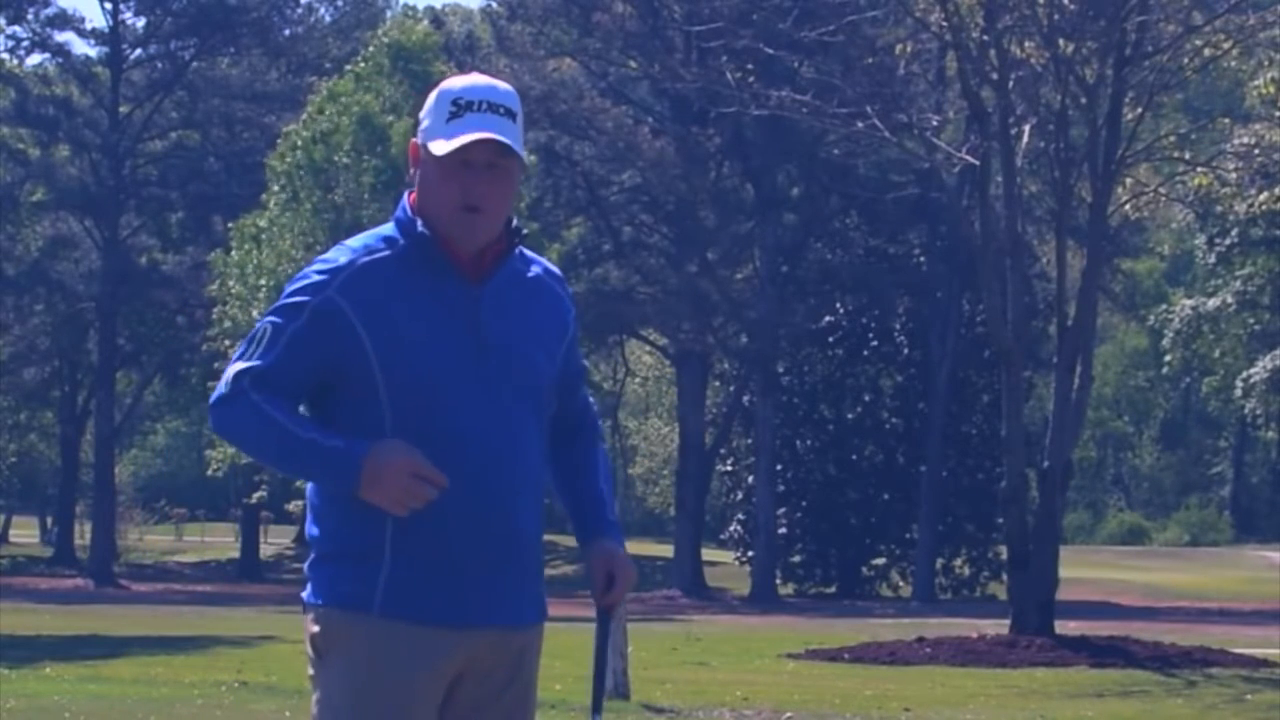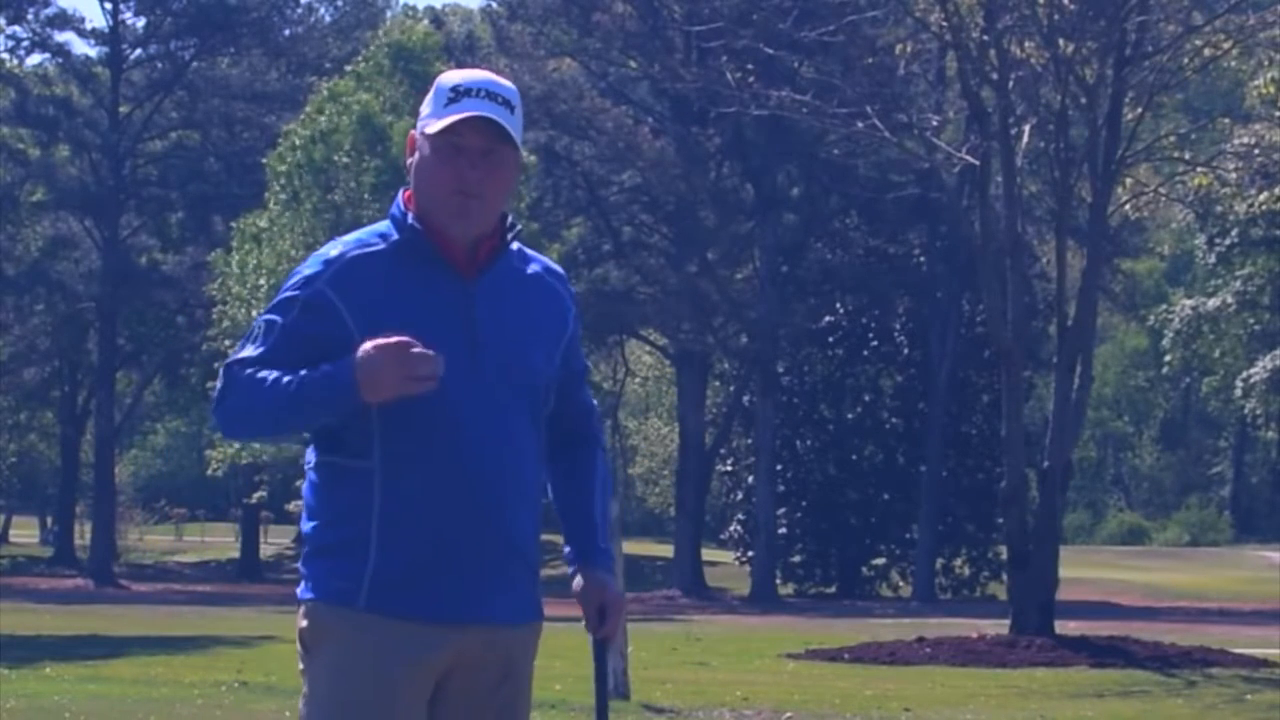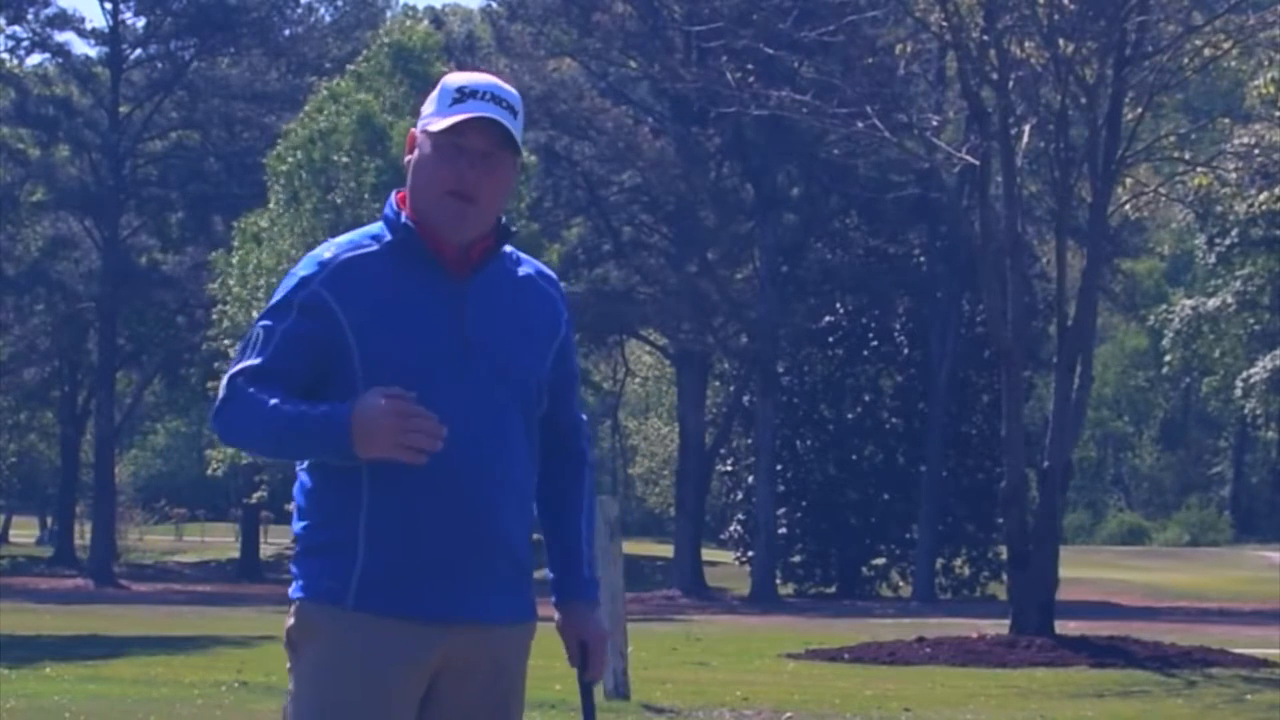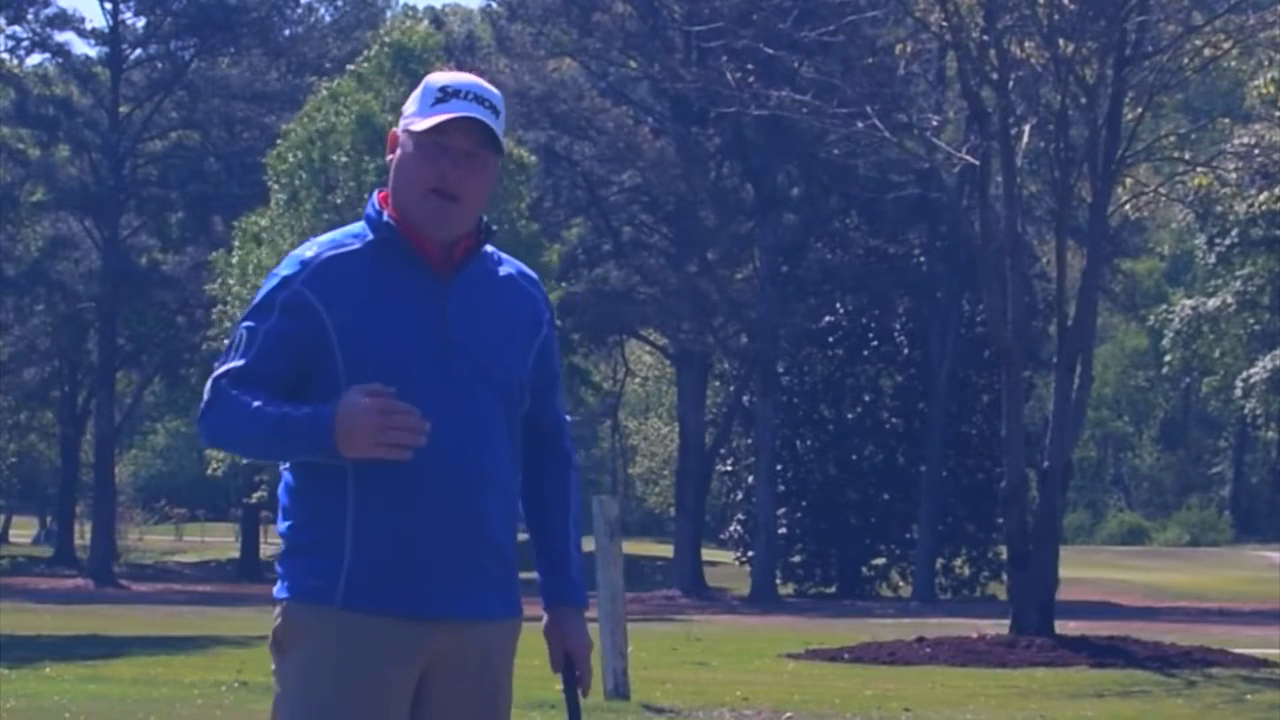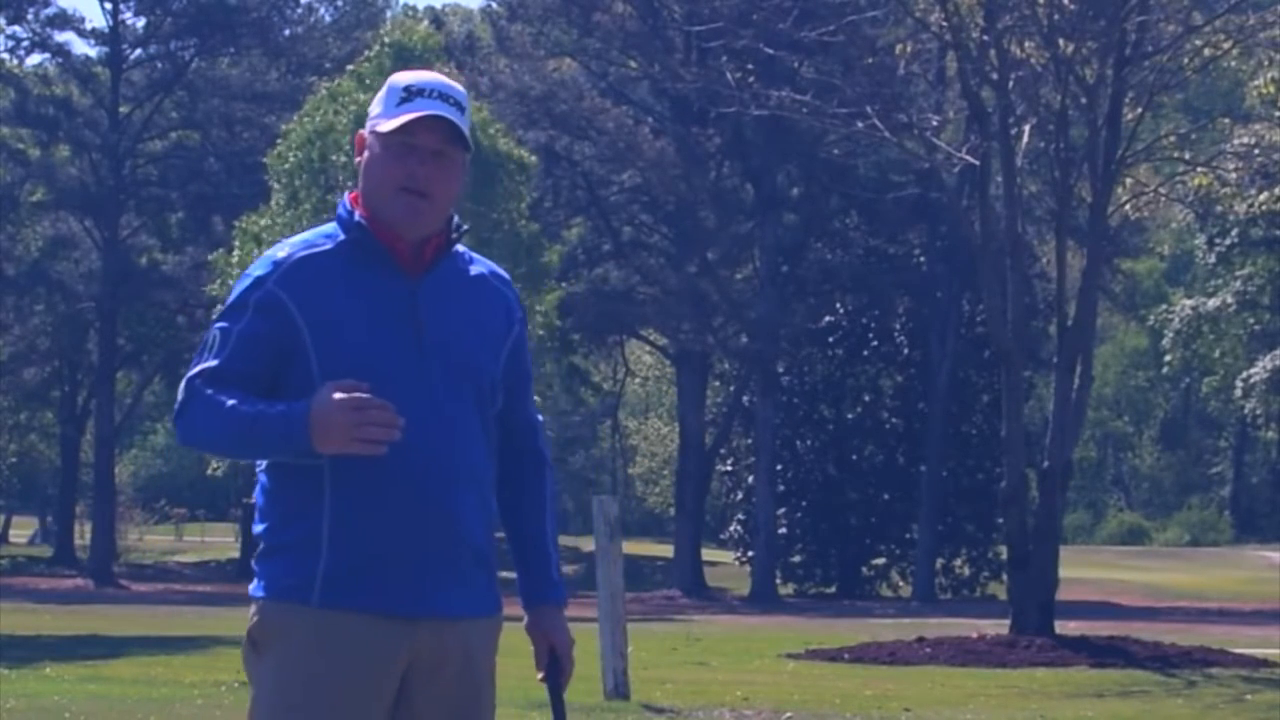
dt=0.2s
person 1, frame 1
left shoulder: (545, 292)
right shoulder: (347, 283)
left elbow: (572, 427)
right elbow: (236, 403)
left wrist: (599, 531)
right wrist: (355, 461)
left hip: (508, 618)
right hip: (376, 615)
person 1, frame 2
left shoulder: (546, 292)
right shoulder: (341, 276)
left elbow: (576, 434)
right elbow: (237, 399)
left wrist: (592, 557)
right wrist: (347, 386)
left hip: (504, 616)
right hip: (367, 610)
person 1, frame 3
left shoulder: (540, 297)
right shoulder: (335, 277)
left elbow: (564, 453)
right elbow: (238, 407)
left wrist: (577, 591)
right wrist: (346, 429)
left hip: (495, 616)
right hip: (356, 612)
person 1, frame 4
left shoulder: (521, 296)
right shoulder: (317, 277)
left elbow: (547, 455)
right elbow: (223, 408)
left wrist: (566, 598)
right wrist: (329, 429)
left hip: (482, 615)
right hip: (343, 611)
person 1, frame 5
left shoulder: (493, 295)
right shoulder: (289, 277)
left elbow: (522, 455)
right elbow: (197, 407)
left wrist: (544, 595)
right wrist: (304, 426)
left hip: (461, 613)
right hip: (319, 610)
